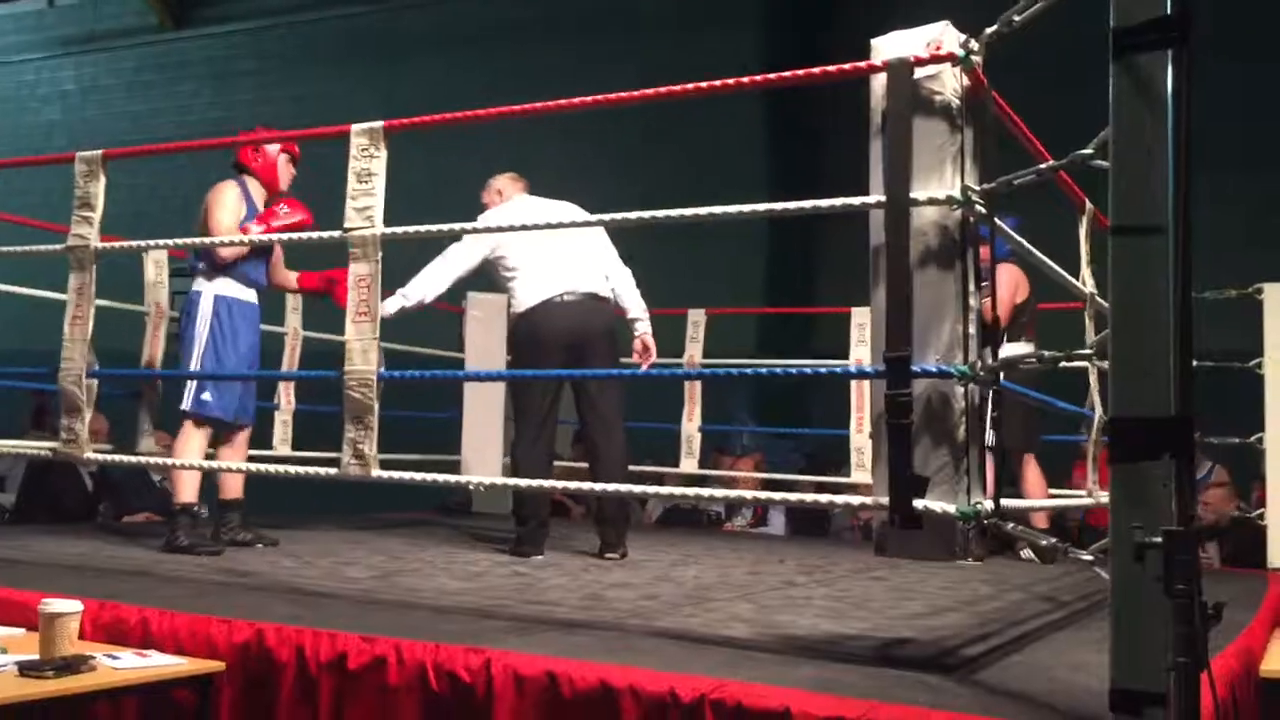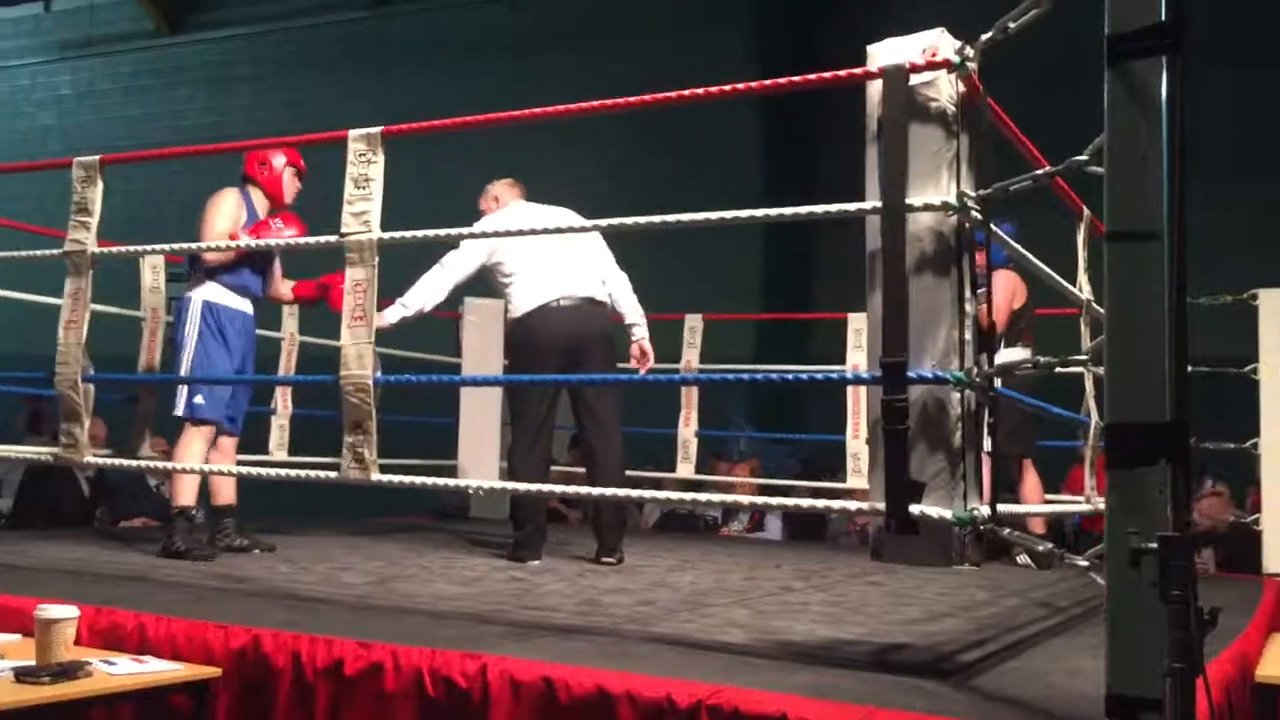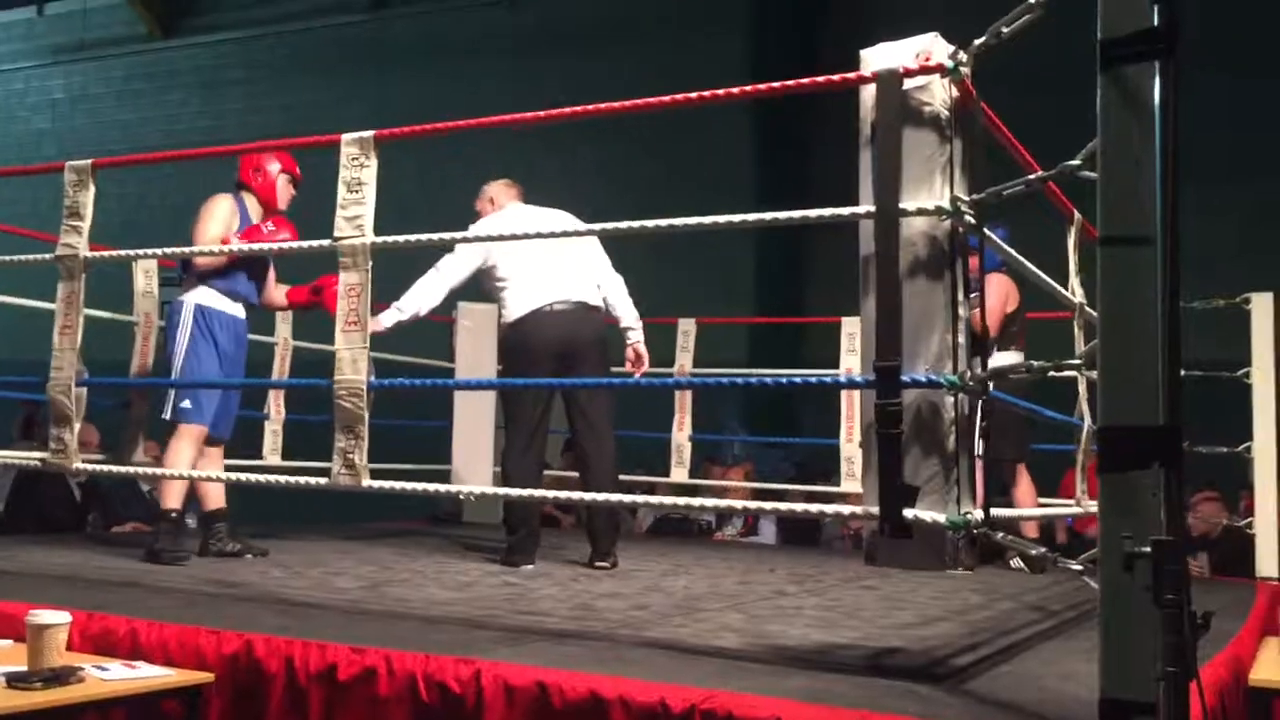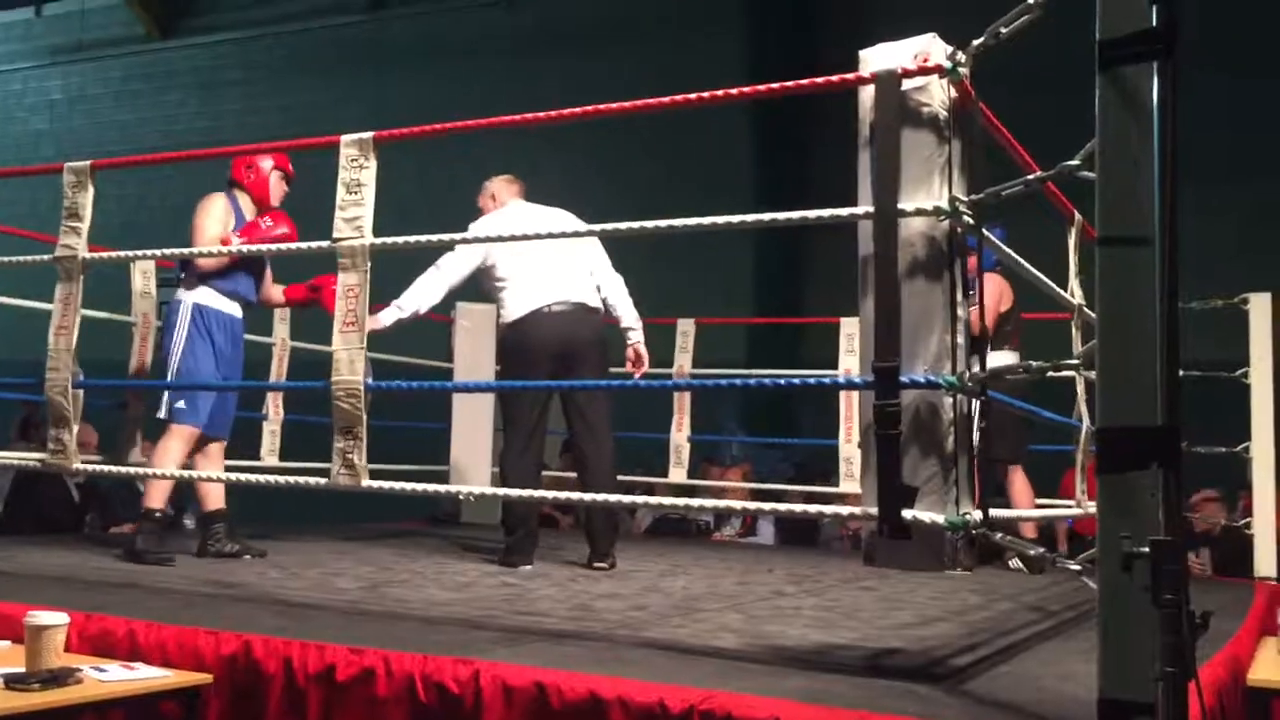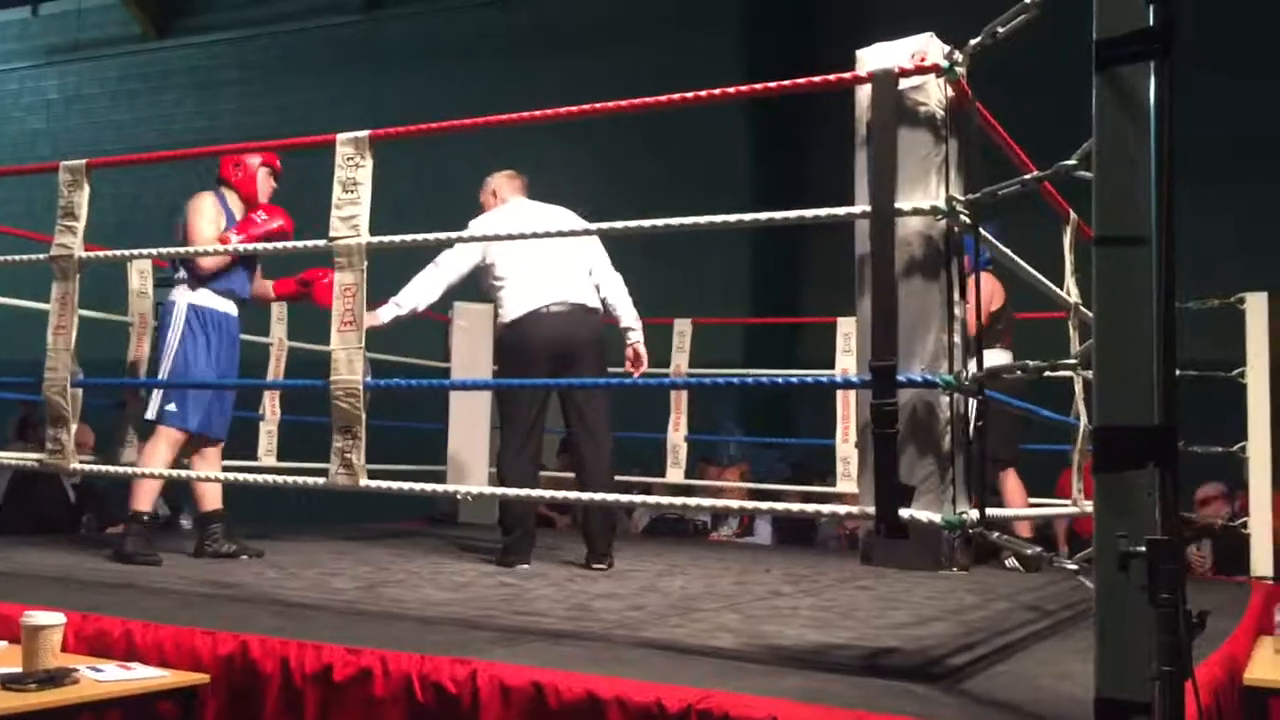
dt=0.1s
person 1, frame 1
left shoulder: (265, 209)
right shoulder: (227, 192)
left elbow: (278, 275)
right elbow: (225, 249)
left wrist: (325, 282)
right wrist: (271, 224)
left hip: (244, 313)
right hip: (216, 306)
left knee: (236, 425)
right knee: (201, 416)
left ankle: (230, 522)
right ankle: (182, 525)
person 1, frame 2
left shoulder: (272, 222)
right shoulder: (230, 199)
left elbow: (277, 289)
right elbow: (209, 252)
left wrist: (320, 289)
right wrist: (258, 236)
left hip: (241, 322)
right hip: (210, 312)
left knee: (227, 431)
right knee: (202, 421)
left ankle: (225, 528)
right ankle: (181, 528)
person 1, frame 3
left shoulder: (263, 229)
right shoulder: (223, 205)
left elbow: (270, 296)
right elbow: (200, 258)
left wrist: (315, 293)
right wrist: (251, 241)
left hip: (233, 327)
right hip: (202, 316)
left knee: (215, 436)
right knee: (193, 425)
left ankle: (217, 533)
right ankle: (165, 531)
person 1, frame 4
left shoulder: (257, 223)
right shoulder: (217, 204)
left elbow: (266, 292)
right elbow: (202, 258)
left wrist: (310, 291)
right wrist: (252, 236)
left hip: (229, 326)
right hip: (199, 316)
left knee: (213, 434)
right knee: (185, 425)
left ankle: (215, 533)
right ankle: (146, 530)
person 1, frame 5
left shoulder: (249, 221)
right shoulder: (207, 203)
left elbow: (257, 287)
right elbow: (203, 260)
left wrist: (301, 285)
right wrist: (248, 233)
left hip: (225, 325)
right hip: (193, 316)
left knee: (210, 436)
right knee: (174, 427)
left ankle: (213, 534)
right ankle: (134, 532)
person 2, frame 1
left shoulder: (496, 221)
right shoulder: (575, 212)
left elbow: (446, 267)
right elbow: (618, 271)
left wrist: (388, 305)
right wrist: (641, 326)
left hip: (540, 321)
right hip: (595, 315)
left knee: (534, 428)
right knee: (605, 424)
left ankle: (531, 536)
right ankle: (614, 537)
person 2, frame 2
left shoulder: (493, 227)
right shoulder: (572, 218)
left elbow: (444, 275)
right elbow: (615, 277)
left wrist: (390, 315)
right wrist: (638, 331)
left hip: (537, 325)
right hip: (592, 319)
left knee: (531, 435)
right knee: (602, 430)
left ankle: (528, 542)
right ankle: (610, 543)
person 2, frame 3
left shoulder: (488, 231)
right shoulder: (569, 220)
left elbow: (440, 279)
right elbow: (610, 280)
left wrist: (385, 319)
right wrist: (634, 334)
left hip: (530, 330)
right hip: (586, 324)
left knee: (525, 439)
right knee: (595, 434)
left ankle: (521, 547)
right ankle: (604, 547)
person 2, frame 4
left shoulder: (488, 228)
right shoulder: (569, 221)
left elbow: (440, 277)
right elbow: (610, 280)
left wrist: (385, 316)
right wrist: (634, 334)
left hip: (529, 331)
right hip: (584, 325)
left knee: (523, 440)
right knee: (594, 435)
left ankle: (520, 547)
right ankle: (602, 548)
person 2, frame 5
left shoulder: (487, 226)
right shoulder: (570, 219)
left elbow: (439, 274)
right elbow: (610, 280)
left wrist: (384, 313)
right wrist: (633, 334)
left hip: (527, 331)
right hip: (582, 325)
left knee: (520, 439)
right knee: (592, 435)
left ankle: (517, 547)
right ankle: (600, 549)
person 3, frame 1
left shoulder: (1005, 271)
right shoulder: (1002, 274)
left elbow: (996, 318)
right elbow: (993, 318)
left wrist: (976, 297)
left hip: (1005, 369)
right hip: (1015, 371)
left knee: (982, 450)
right knee: (1024, 456)
person 3, frame 2
left shoulder: (1002, 277)
right shoulder: (1000, 280)
left elbow: (994, 324)
right elbow: (990, 325)
left wrist: (973, 303)
left hip: (1002, 375)
right hip: (1014, 376)
left knee: (980, 456)
right knee: (1022, 462)
person 3, frame 3
left shoulder: (995, 281)
right shoulder: (991, 284)
left elbow: (987, 328)
left wrist: (966, 307)
left hip: (995, 379)
right hip: (1006, 380)
left knee: (973, 459)
right knee: (1015, 467)
person 3, frame 4
left shoulder: (988, 281)
right shoulder: (991, 283)
left elbow: (978, 328)
left hip: (990, 379)
right hip: (1004, 380)
right knee: (1011, 466)
person 3, frame 5
left shoulder: (980, 280)
right shoulder: (981, 282)
left elbow: (971, 327)
left hip: (984, 378)
right hip: (996, 380)
right knee: (1003, 466)
